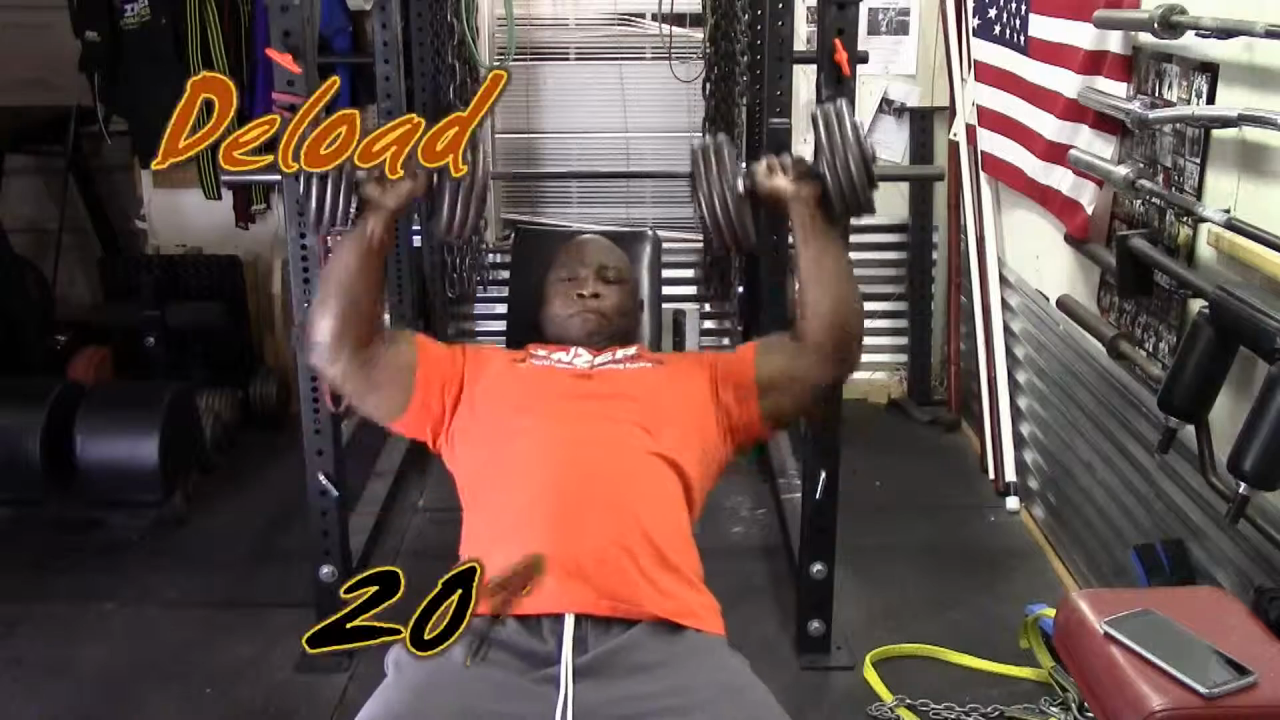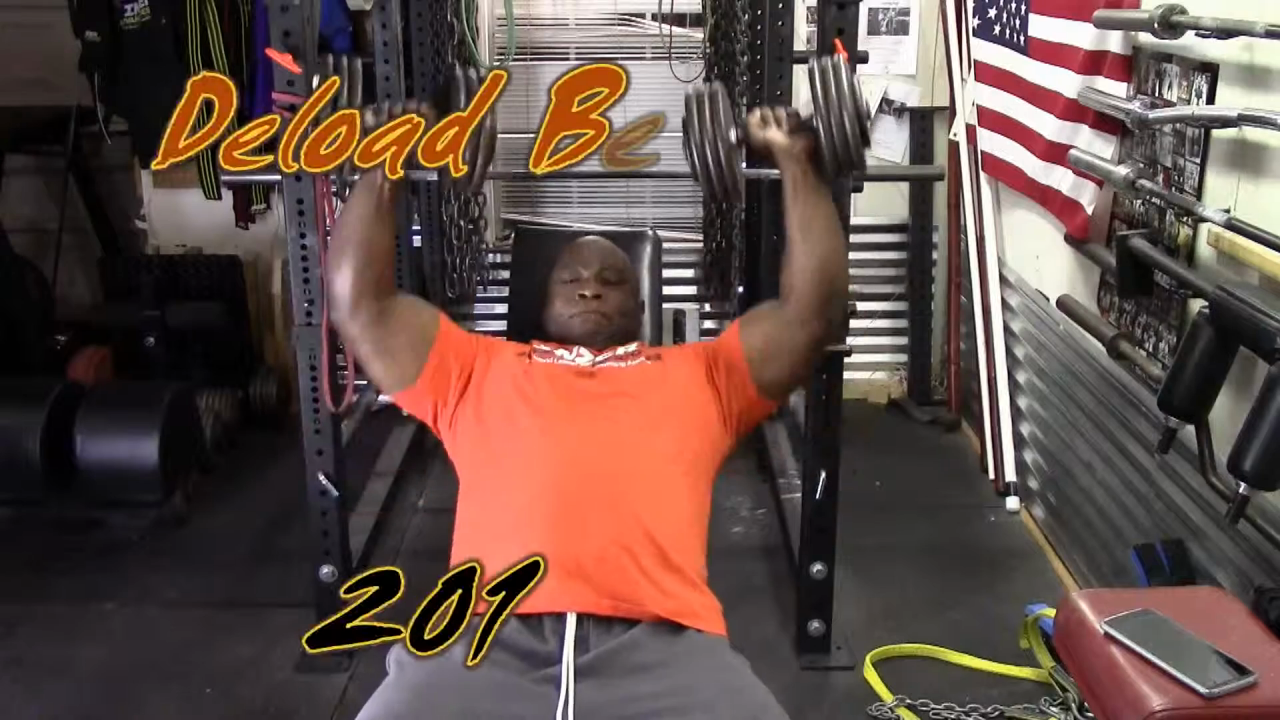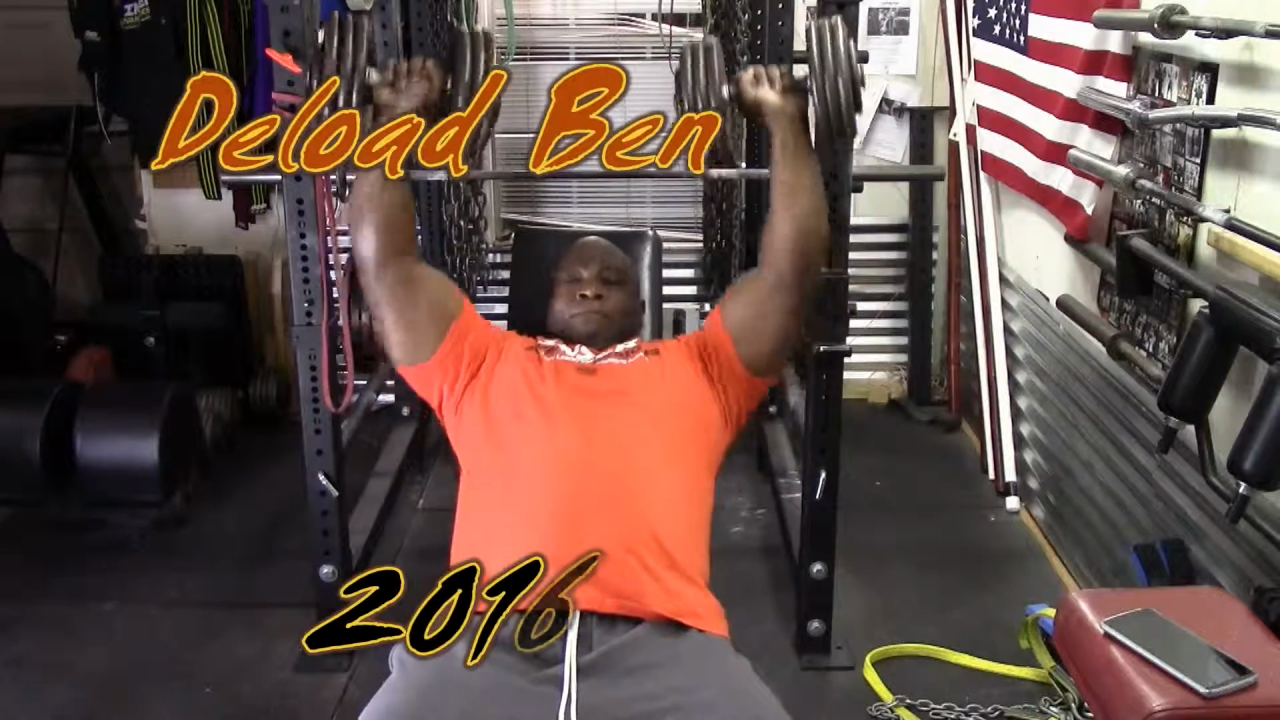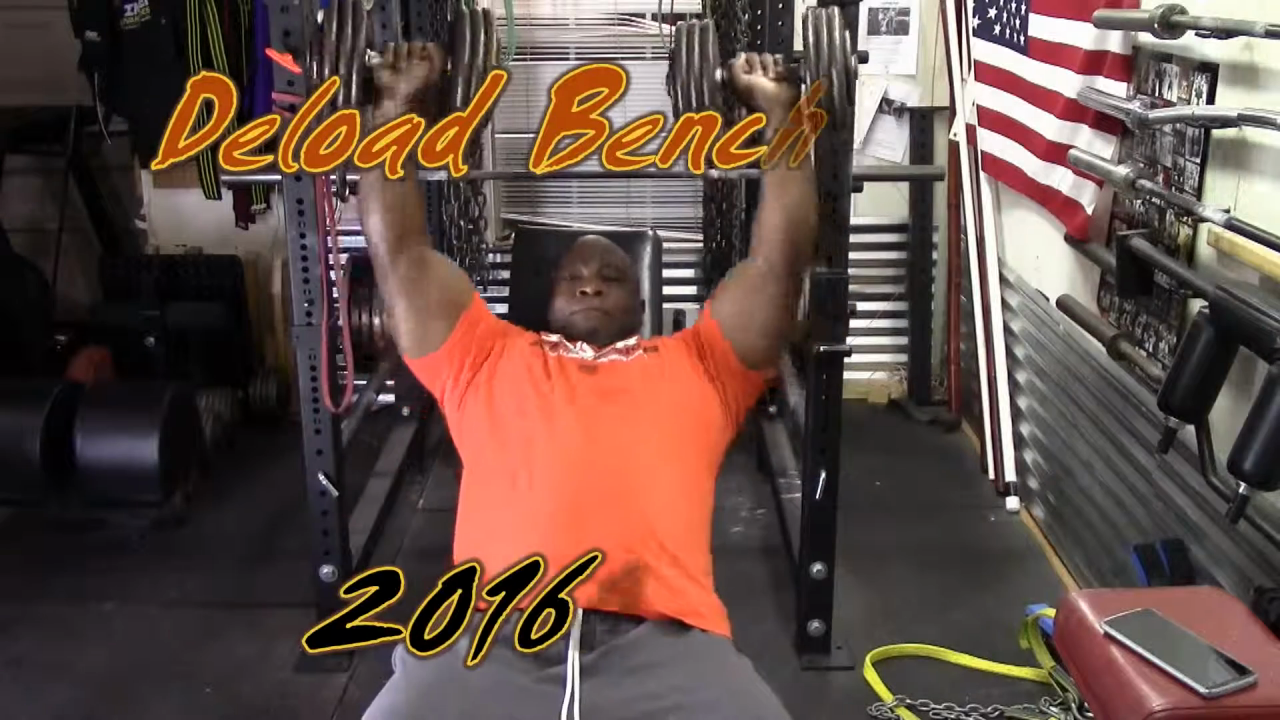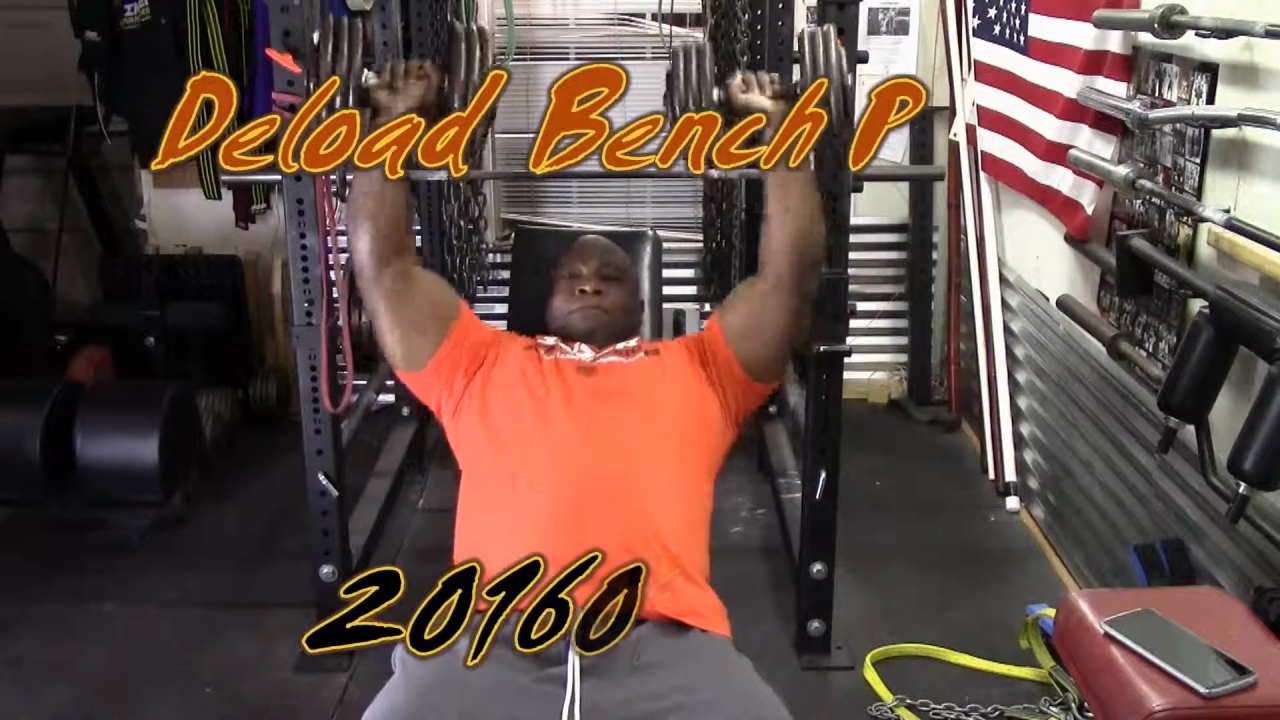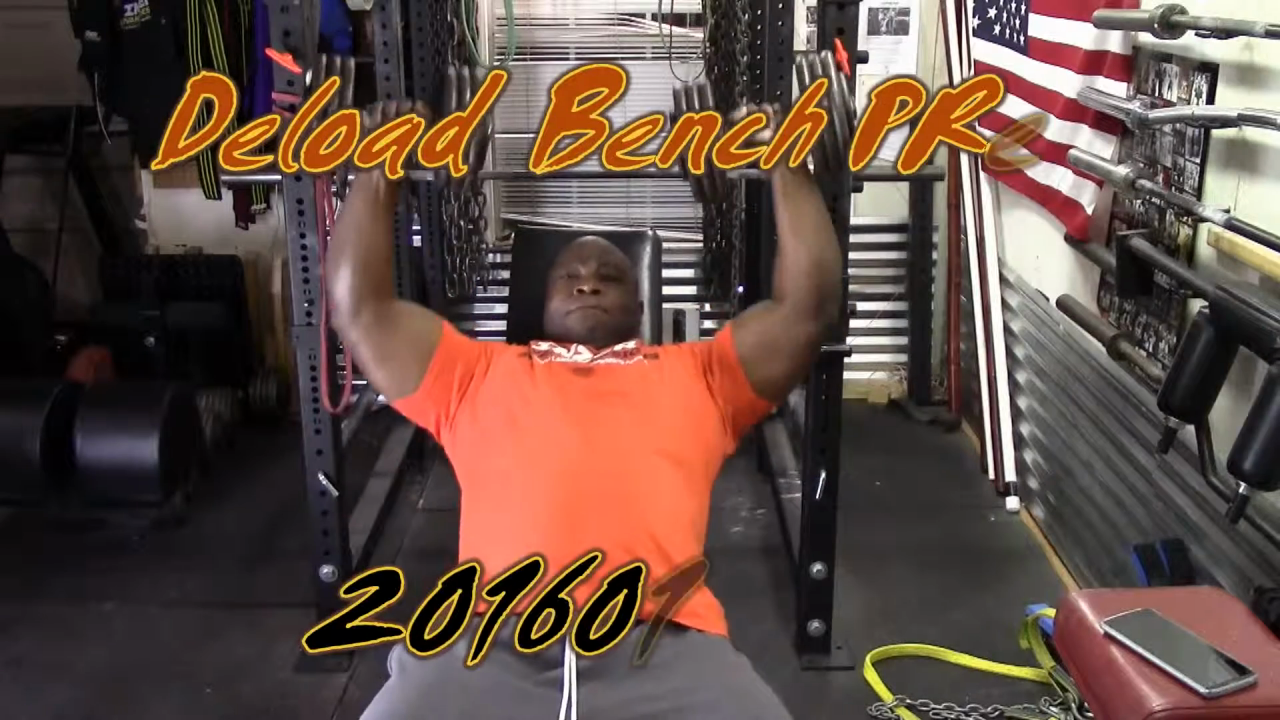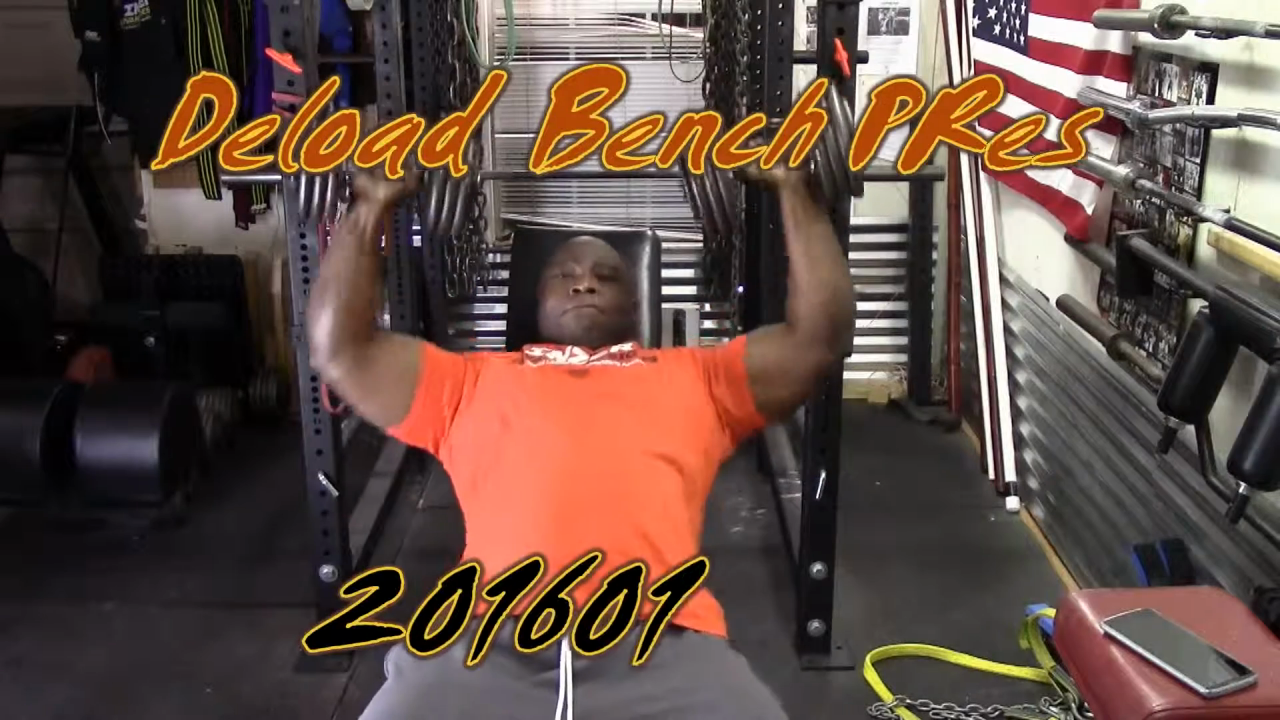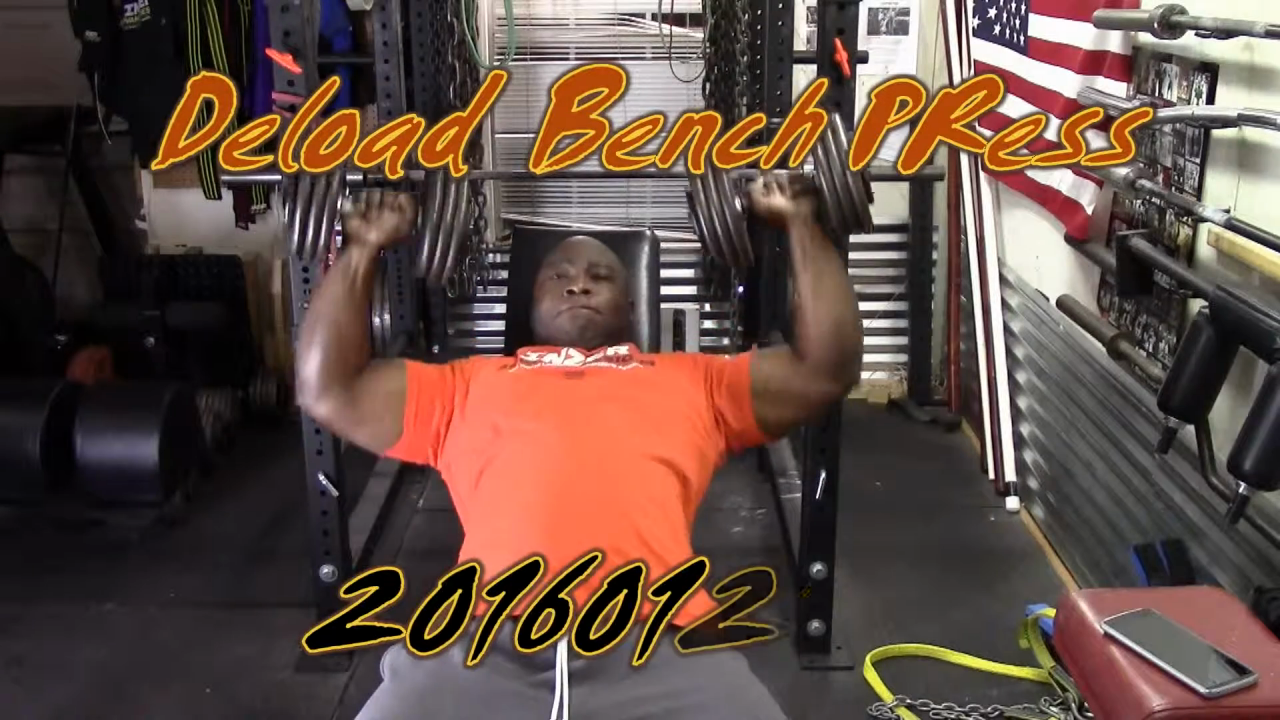
dt=0.1s
person 1, frame 1
left shoulder: (698, 385)
right shoulder: (475, 380)
left elbow: (826, 351)
right elbow: (341, 348)
left wrist: (803, 210)
right wrist: (377, 217)
left hip: (656, 637)
right hip: (490, 634)
person 1, frame 2
left shoulder: (697, 378)
right shoulder: (479, 373)
left elbow: (814, 307)
right elbow: (359, 301)
left wrist: (796, 164)
right wrist: (384, 168)
left hip: (658, 637)
right hip: (489, 632)
person 1, frame 3
left shoulder: (697, 372)
right shoulder: (485, 368)
left elbow: (789, 267)
right elbow: (388, 261)
left wrist: (784, 120)
right wrist: (393, 119)
left hip: (659, 636)
right hip: (491, 634)
person 1, frame 4
left shoulder: (696, 371)
right shoulder: (488, 364)
left elbow: (779, 255)
right elbow: (399, 248)
left wrist: (776, 107)
right wrist: (396, 104)
left hip: (660, 635)
right hip: (492, 635)
person 1, frame 5
left shoulder: (696, 371)
right shoulder: (485, 368)
left elbow: (790, 273)
right elbow: (384, 260)
left wrist: (777, 127)
right wrist: (388, 123)
left hip: (663, 639)
right hip: (493, 638)
person 1, frame 6
left shoulder: (697, 379)
right shoulder: (480, 378)
left elbow: (807, 304)
right elbow: (362, 303)
left wrist: (786, 159)
right wrist: (378, 161)
left hip: (660, 640)
right hip: (493, 638)
person 1, frame 7
left shoulder: (694, 377)
right shoulder: (475, 381)
left elbow: (820, 336)
right elbow: (340, 349)
left wrist: (791, 193)
right wrist: (369, 208)
left hip: (659, 641)
right hip: (490, 639)
person 1, frame 8
left shoulder: (692, 384)
right shoulder: (467, 388)
left elbow: (826, 368)
right elbow: (327, 389)
left wrist: (799, 222)
right wrist: (362, 251)
left hip: (654, 642)
right hip: (487, 639)
